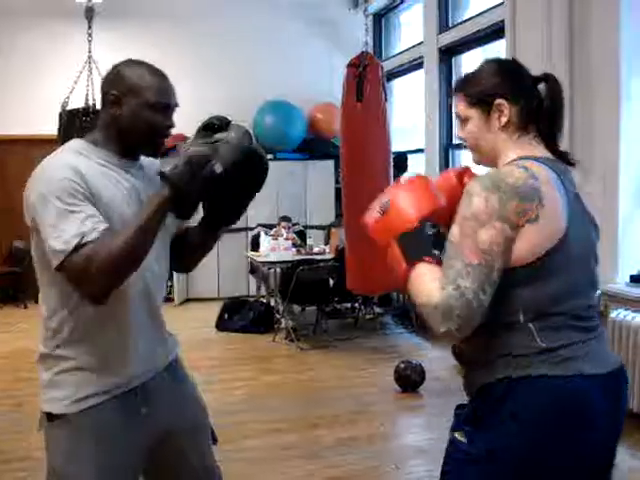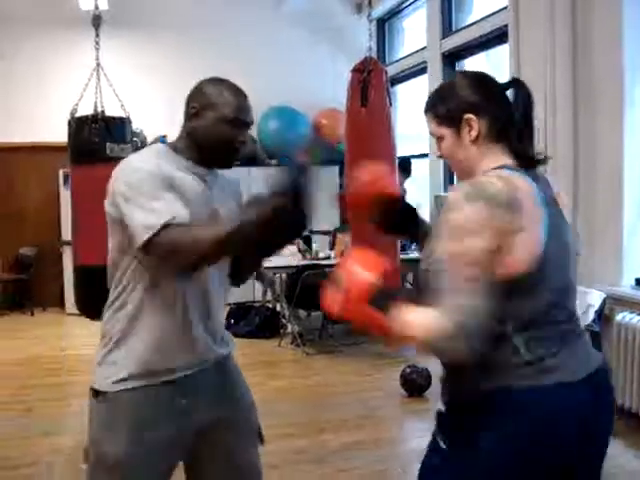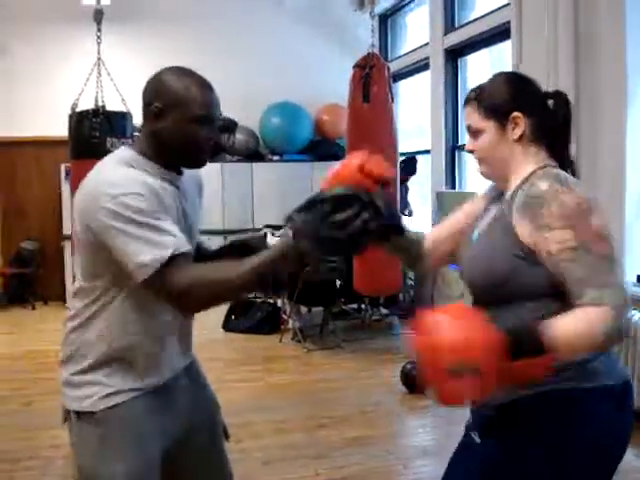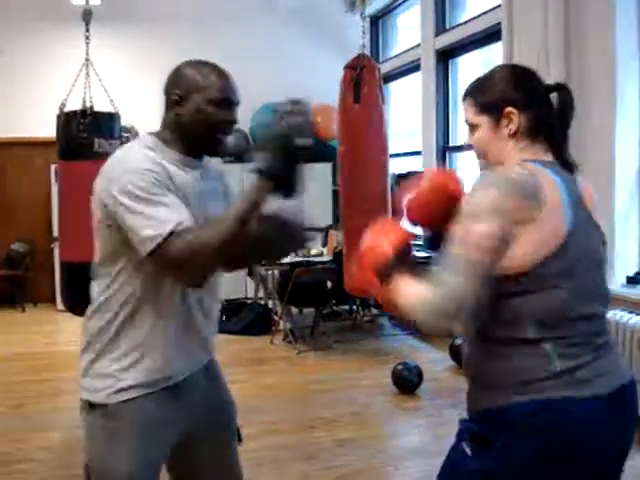
dt=1s
person 1, frame 1
left shoulder: (152, 170)
right shoulder: (62, 175)
right elbow: (96, 279)
left wrist: (217, 216)
right wrist: (168, 194)
left hip: (161, 372)
right hip: (91, 394)
person 1, frame 2
left shoulder: (228, 186)
right shoulder: (140, 173)
right elbow: (184, 255)
left wrist: (275, 231)
right wrist: (275, 203)
left hip: (212, 366)
right hip: (138, 379)
person 1, frame 3
left shoulder: (184, 177)
right shoulder: (118, 189)
right elbow: (186, 289)
left wrist: (235, 257)
right wrist: (294, 245)
left hip: (176, 372)
right hip: (114, 392)
person 1, frame 4
left shoulder: (211, 171)
right shoulder: (133, 170)
left elbow: (227, 255)
right elbow: (192, 263)
left wrist: (278, 233)
right wrist: (266, 176)
left hip: (193, 370)
right hip: (128, 384)
person 2, frame 1
left shoulder: (497, 188)
right shoulder: (563, 180)
left elbow: (451, 316)
left wrist: (410, 244)
right wrist: (465, 220)
left hip: (529, 405)
person 2, frame 2
left shoulder: (477, 201)
right shoulder: (536, 187)
left elbow: (456, 334)
left wrist: (386, 307)
left hip: (513, 417)
right hip: (586, 398)
person 2, frame 3
left shoulder: (550, 196)
right shoulder: (501, 195)
left elbow: (608, 316)
right elbow: (431, 252)
left wrist: (528, 341)
left hip: (545, 415)
person 2, frame 4
left shoulder: (506, 188)
right shoulder: (573, 186)
left elbow: (441, 312)
left wrist: (392, 273)
right wrist: (455, 224)
left hip: (537, 423)
